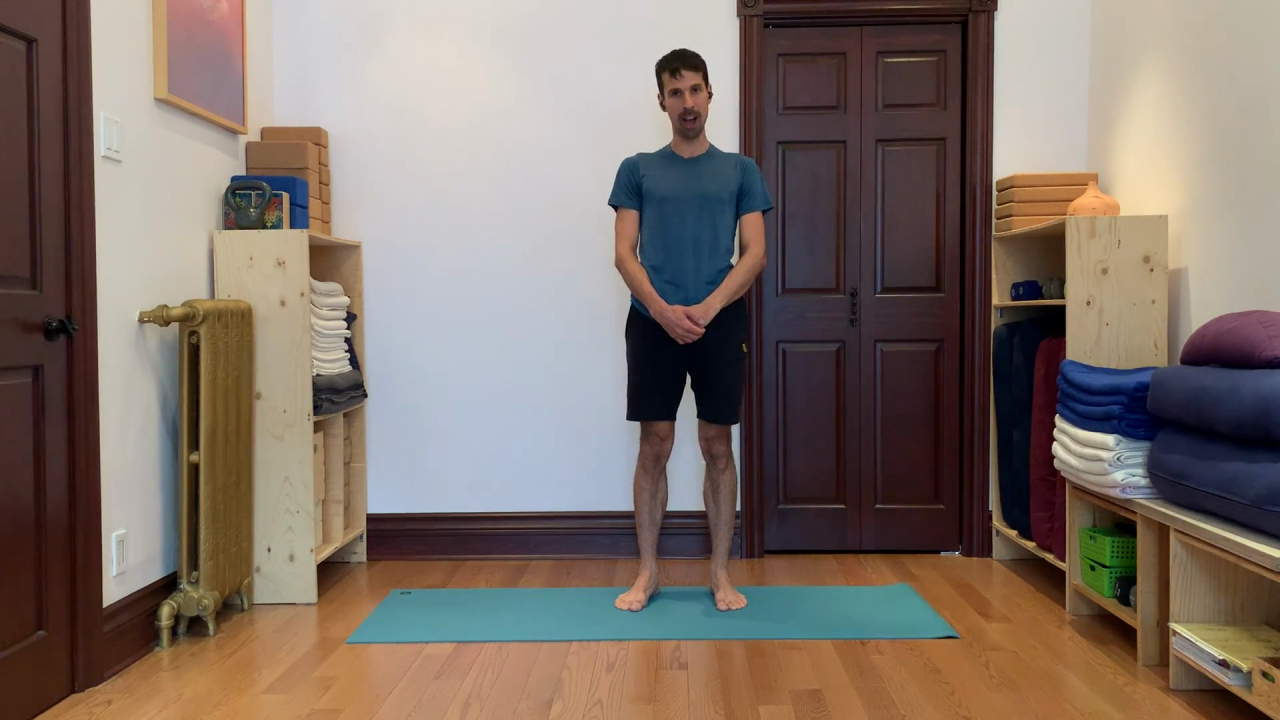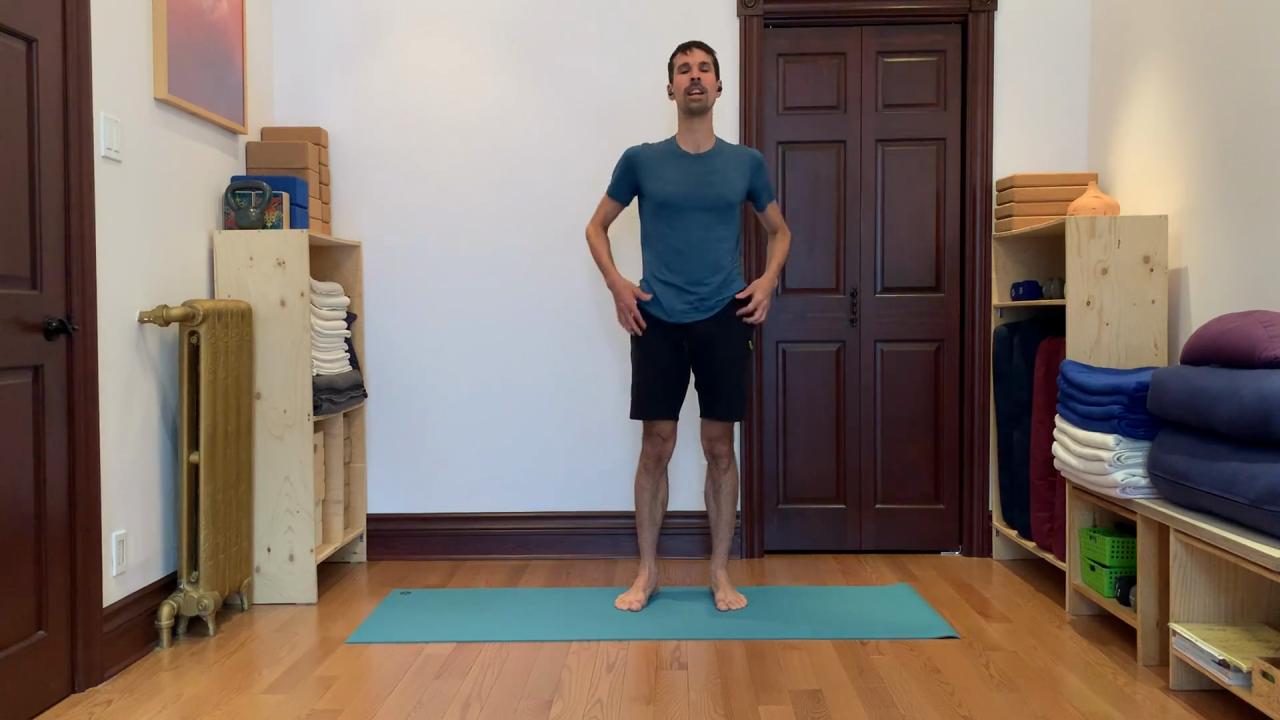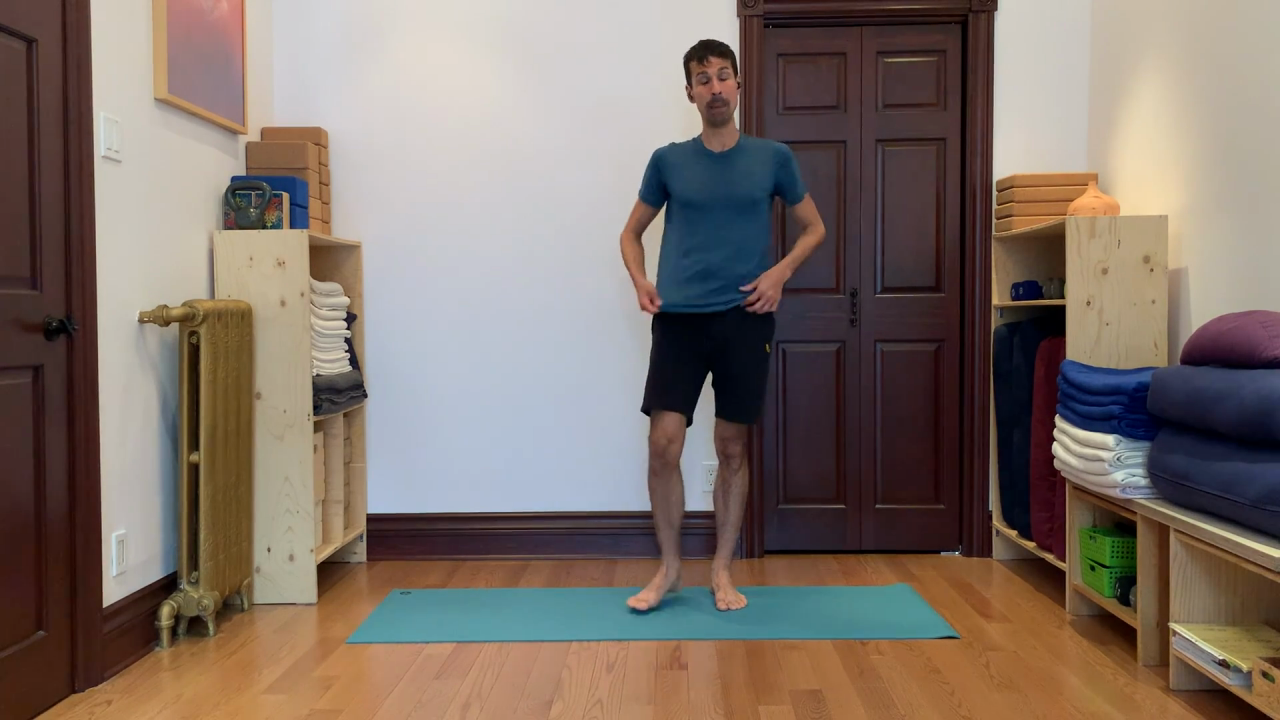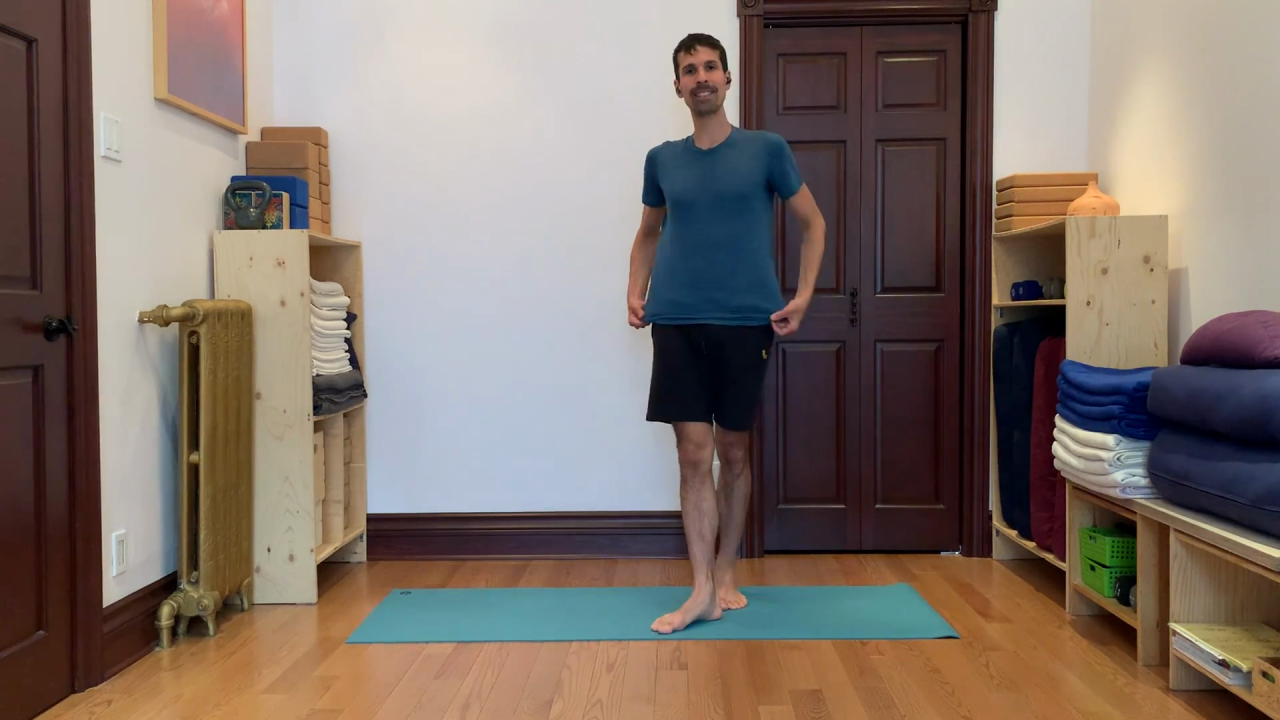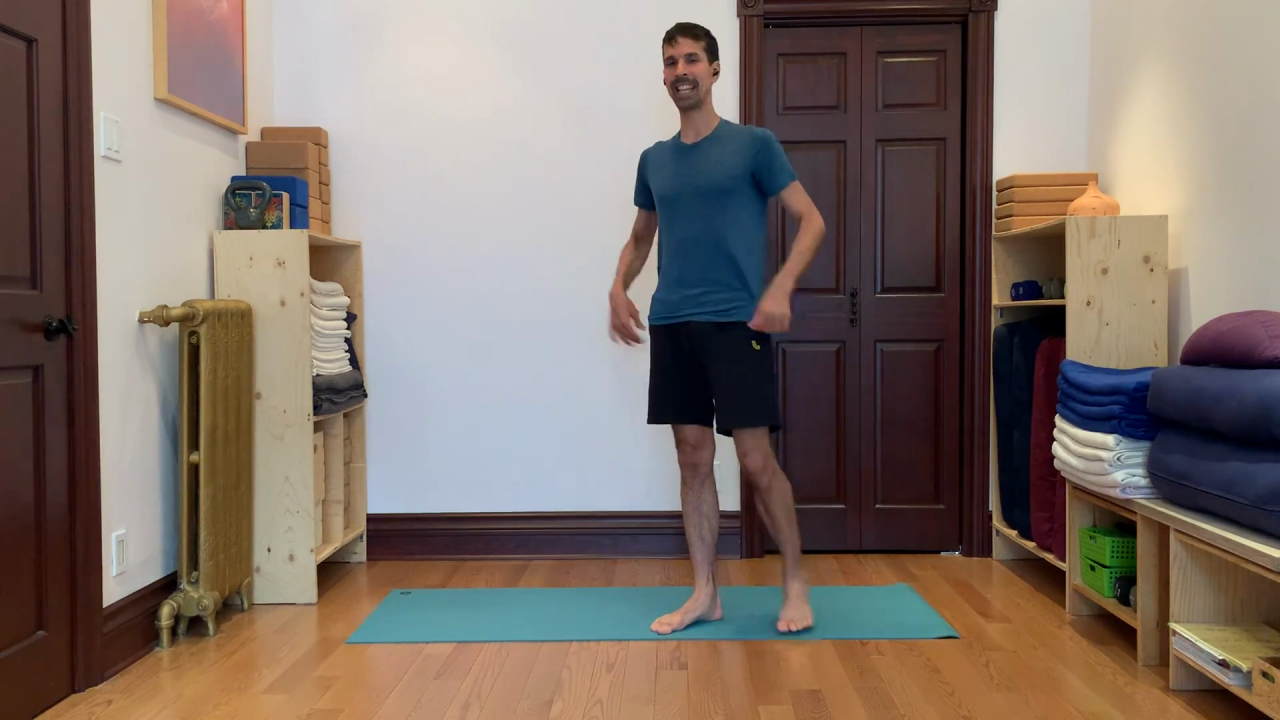
dt=0.5s
person 1, frame 1
left shoulder: (739, 170)
right shoulder: (637, 169)
left elbow: (754, 254)
right elbow: (624, 254)
left wrist: (707, 308)
right wrist: (662, 310)
left hip: (720, 322)
right hip: (653, 322)
left knee: (717, 447)
right knee: (653, 446)
left ankle: (720, 571)
right ankle: (647, 571)
person 1, frame 2
left shoulder: (746, 162)
right shoulder: (641, 160)
left elbow: (780, 232)
right elbow: (596, 227)
left wrist: (768, 280)
right wrist: (616, 283)
left hip: (724, 321)
right hip: (658, 322)
left knee: (720, 447)
right knee: (656, 447)
left ankle: (721, 570)
right ankle: (648, 571)
person 1, frame 3
left shoulder: (773, 157)
right shoulder: (667, 160)
left elbow: (813, 227)
right elbow: (632, 231)
left wrist: (780, 272)
right wrist: (639, 281)
left hip: (745, 320)
right hip: (679, 319)
left knee: (733, 448)
right knee: (664, 444)
left ankle: (721, 570)
right ankle: (668, 566)
person 1, frame 4
left shoulder: (766, 149)
right shoulder: (661, 160)
left elbow: (812, 221)
left wrist: (803, 294)
right wrist: (635, 291)
left hip: (744, 324)
right hip: (677, 324)
left knee: (733, 453)
right knee: (694, 455)
left ankle: (726, 571)
right ankle: (702, 590)
person 1, frame 5
left shoulder: (755, 144)
right shoulder: (654, 160)
left elbow: (812, 221)
right elbow: (641, 239)
left wrist: (782, 285)
right wrist: (619, 288)
left hip: (736, 324)
right hip: (671, 325)
left knee: (758, 460)
right knee: (693, 458)
left ankle: (795, 574)
right ankle: (704, 592)
